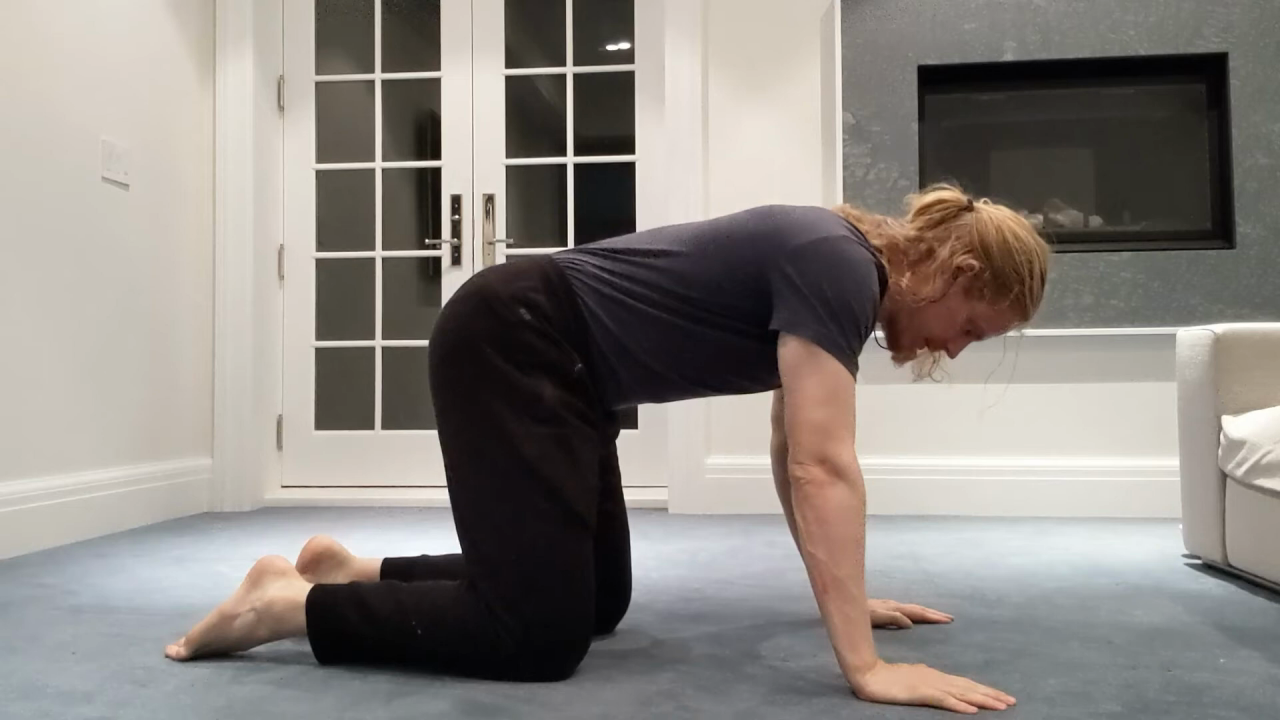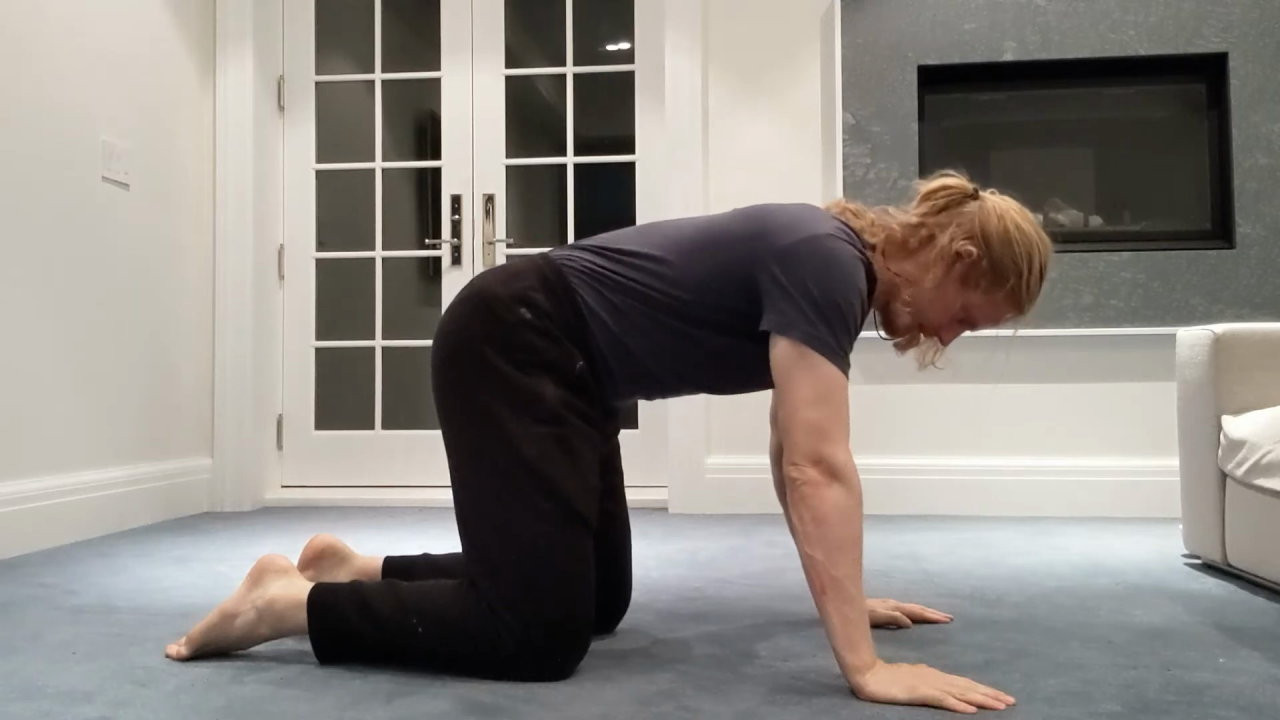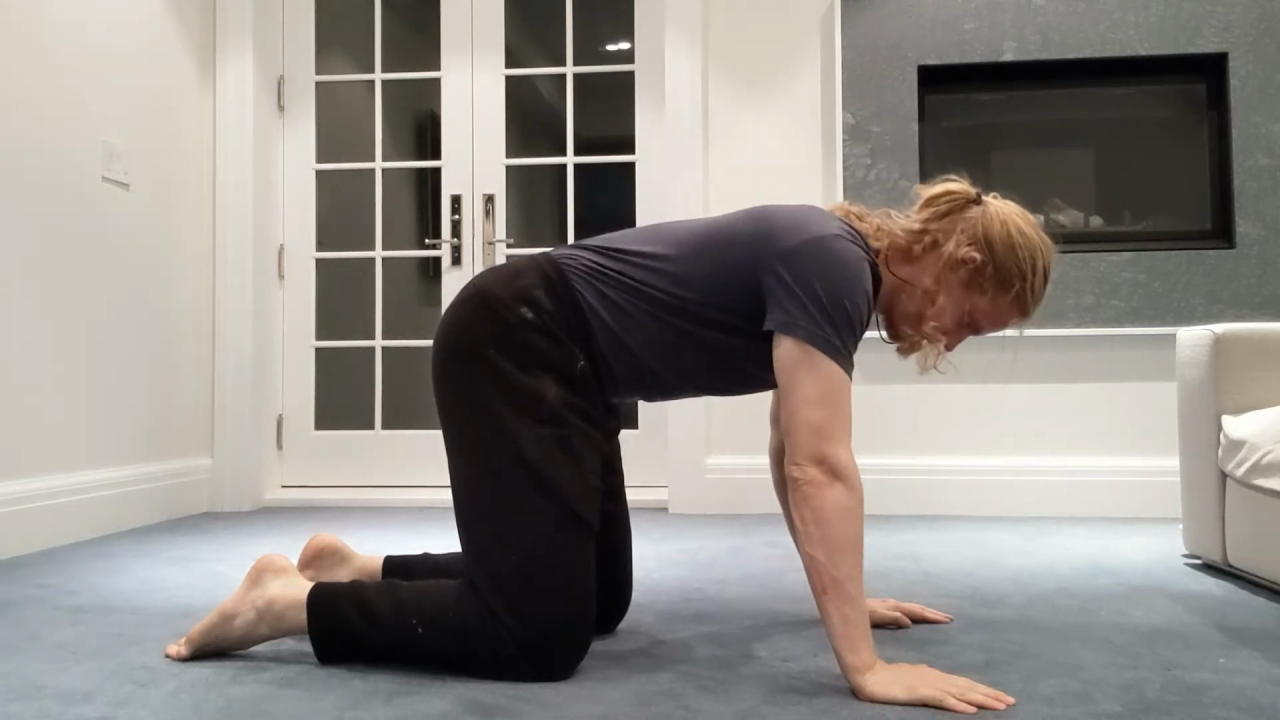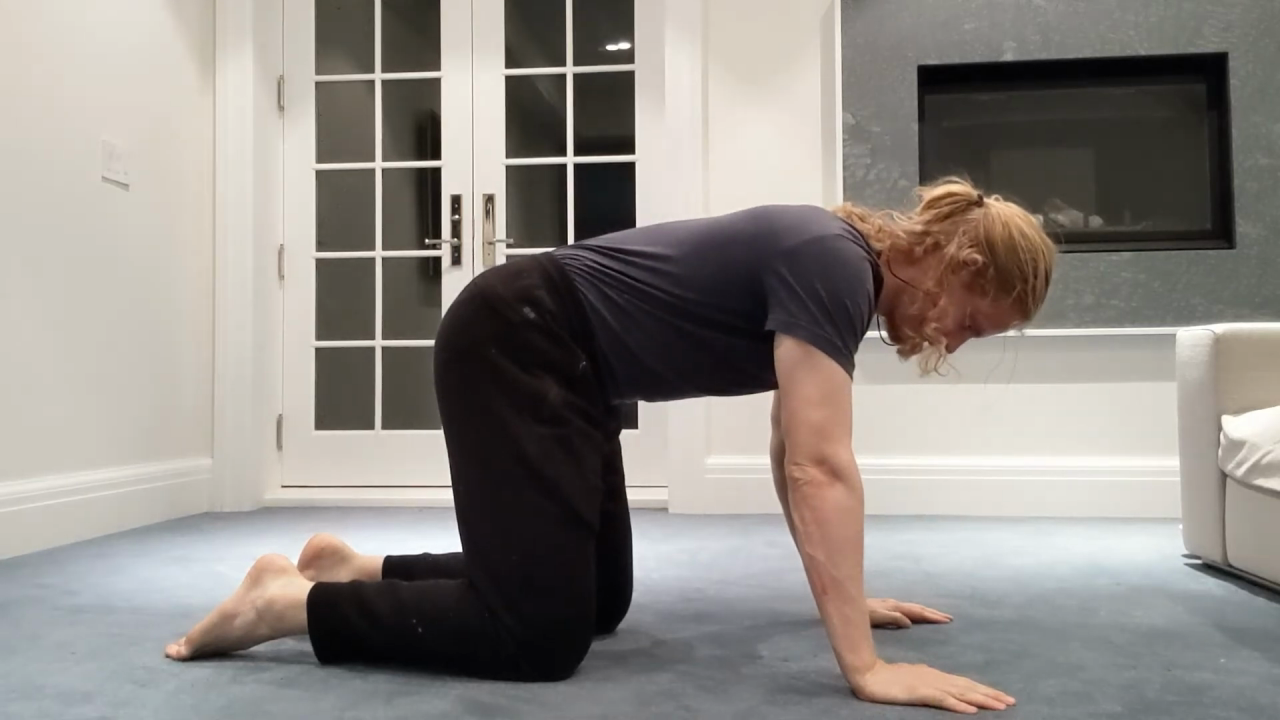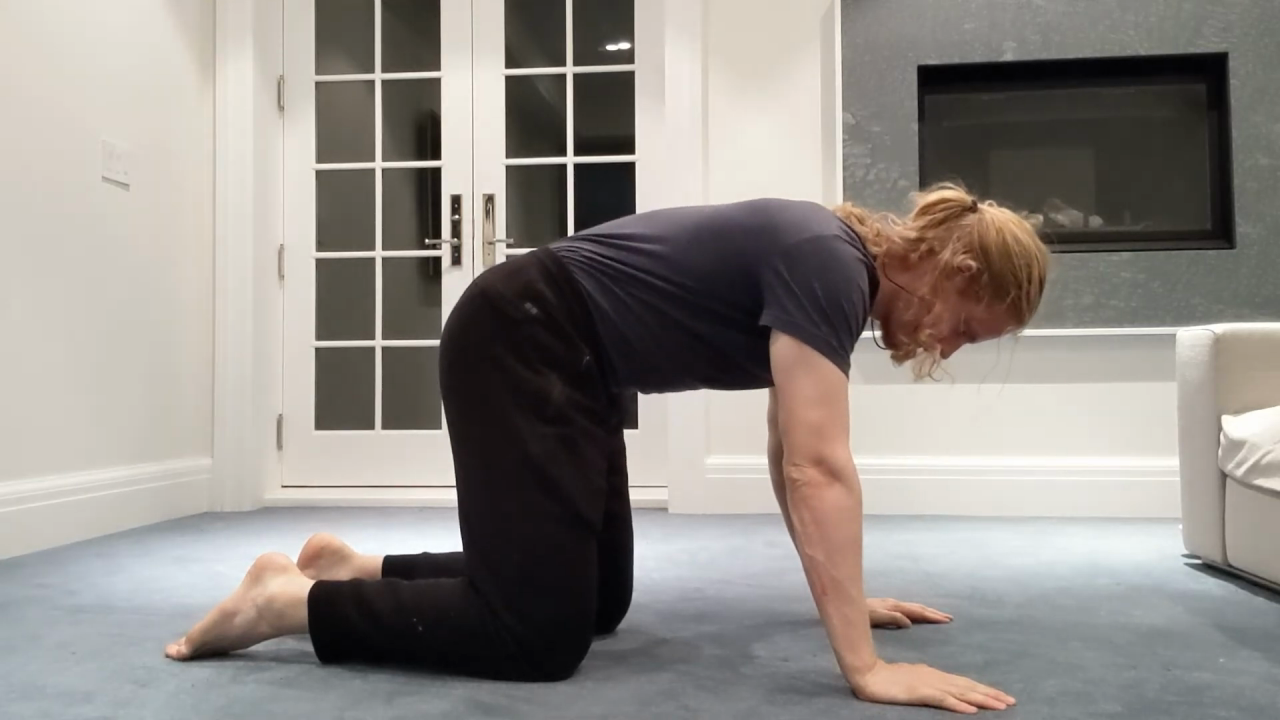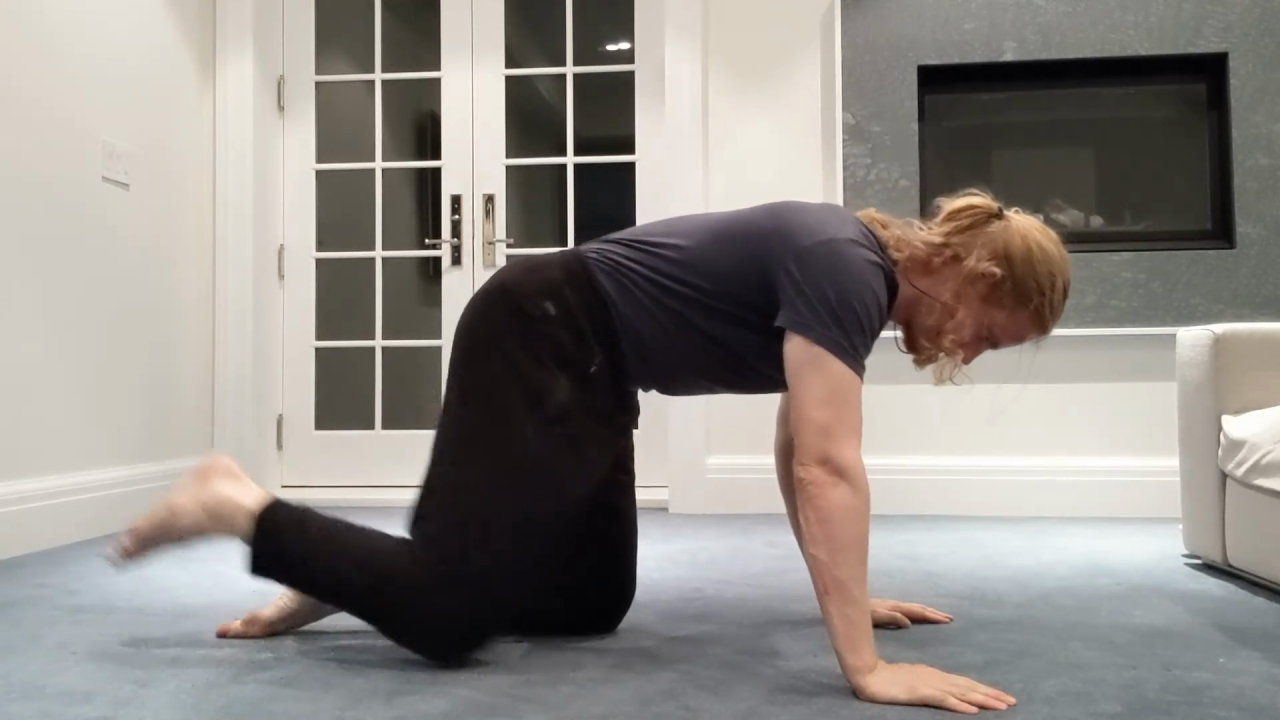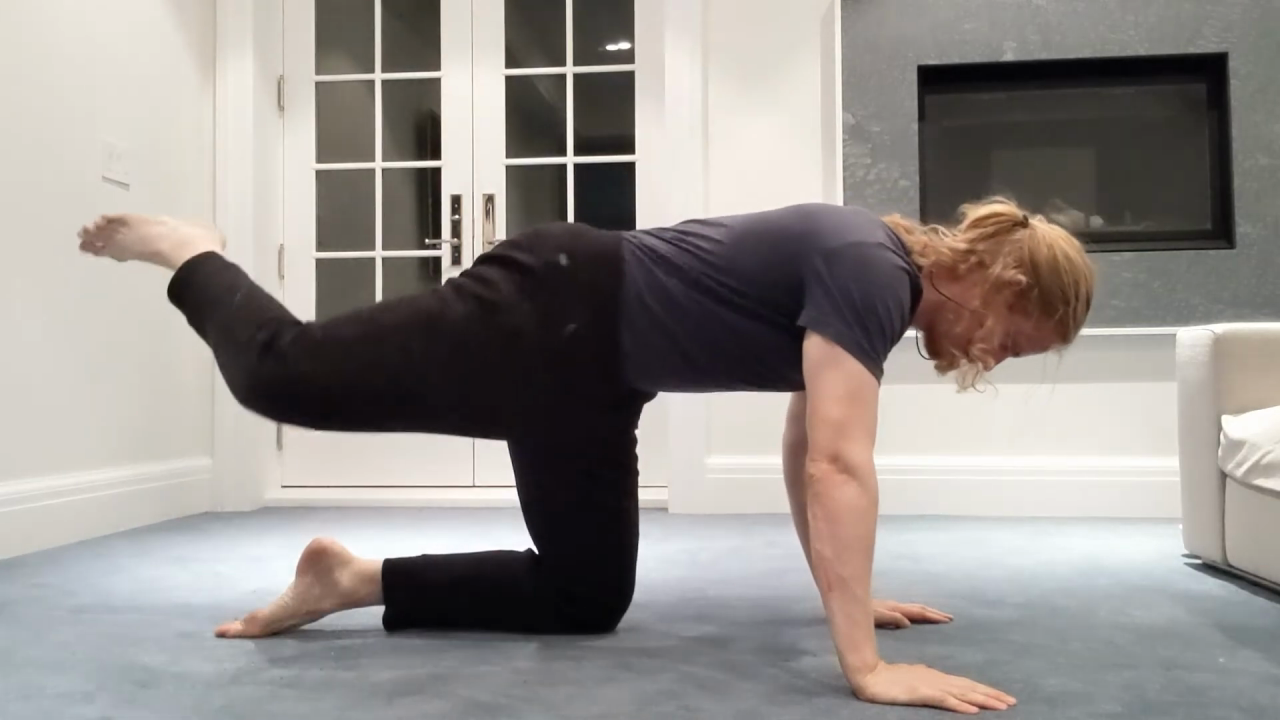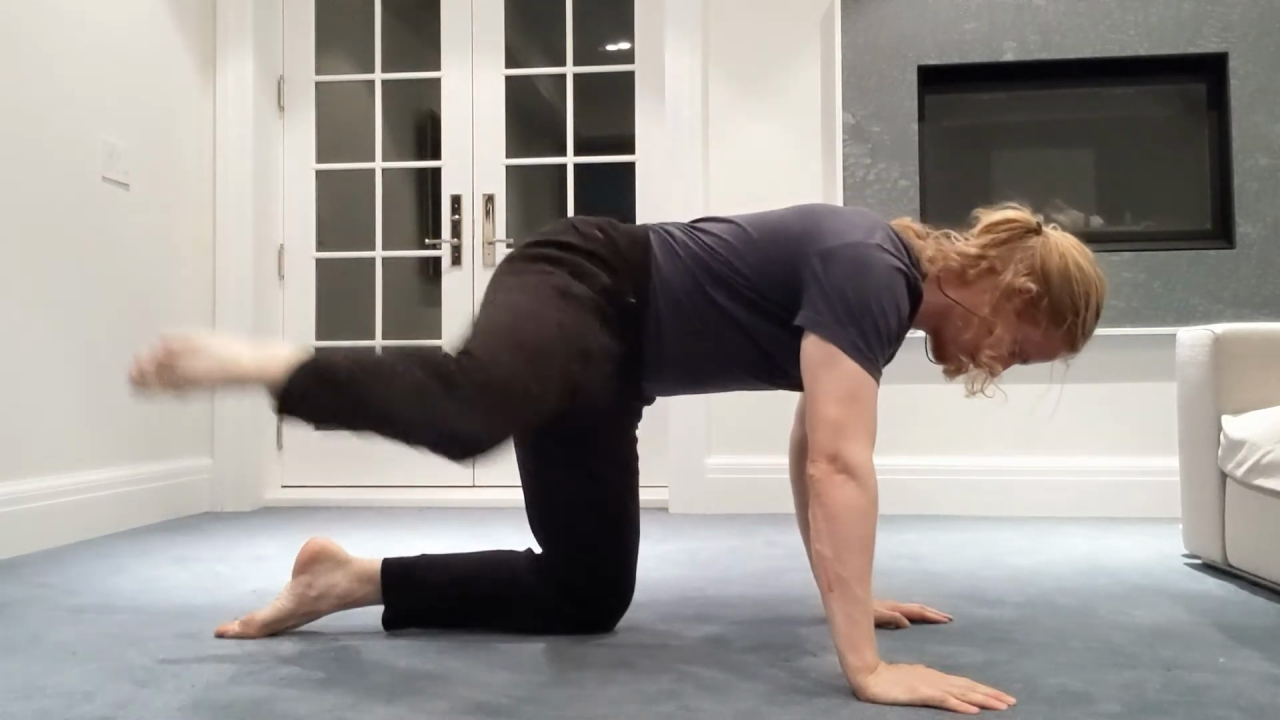
dt=0.7s
person 1, frame 1
left shoulder: (833, 273)
right shoulder: (837, 266)
left elbow: (794, 456)
right elbow: (826, 470)
left wrist: (850, 601)
left hip: (559, 367)
right hip: (507, 346)
left knee: (598, 598)
right knee: (542, 632)
left ankle: (350, 567)
right ankle: (286, 598)
person 1, frame 2
left shoulder: (836, 267)
right shoulder: (824, 264)
left elbow: (792, 457)
right elbow: (818, 470)
left wrist: (847, 595)
left hip: (560, 367)
right hip: (510, 349)
left knee: (599, 598)
right knee: (543, 633)
left ankle: (353, 567)
right ankle: (292, 601)
person 1, frame 3
left shoulder: (837, 273)
right shoulder: (831, 263)
left elbow: (791, 455)
right elbow: (821, 469)
left wrist: (846, 596)
left hip: (560, 364)
right hip: (509, 345)
left knee: (599, 598)
right knee: (542, 630)
left ankle: (352, 566)
right ankle: (288, 599)
person 1, frame 4
left shoulder: (840, 272)
right shoulder: (832, 266)
left elbow: (792, 457)
right elbow: (821, 471)
left wrist: (845, 596)
left hip: (557, 365)
right hip: (513, 348)
left knee: (598, 600)
right knee: (542, 632)
left ankle: (353, 568)
right ankle: (288, 602)
person 1, frame 5
left shoulder: (836, 273)
right shoulder: (827, 264)
left elbow: (791, 456)
right elbow: (820, 470)
left wrist: (846, 598)
left hip: (567, 360)
right hip: (518, 343)
left knee: (598, 600)
right knee: (542, 631)
left ankle: (354, 568)
right ankle: (290, 599)
person 1, frame 6
left shoulder: (855, 272)
right shoulder: (844, 269)
left elbow: (798, 455)
right elbow: (829, 469)
left wrist: (846, 595)
left hip: (583, 369)
right hip: (537, 342)
left knee: (590, 602)
right knee: (457, 609)
left ankle: (324, 569)
right ankle: (238, 509)
person 1, frame 7
left shoulder: (869, 281)
right shoulder: (869, 271)
left elbow: (805, 451)
right elbow: (841, 467)
left wrist: (847, 594)
left hip: (584, 375)
right hip: (548, 317)
left knee: (588, 597)
right knee: (287, 374)
left ankle: (355, 576)
right ankle: (189, 253)
person 1, frame 8
left shoulder: (888, 289)
right shoulder: (866, 271)
left elbow: (811, 452)
right elbow: (840, 466)
left wrist: (850, 593)
left hip: (610, 361)
right hip: (587, 285)
left knee: (588, 595)
right knee: (472, 406)
left ankle: (353, 577)
right ankle: (257, 363)
